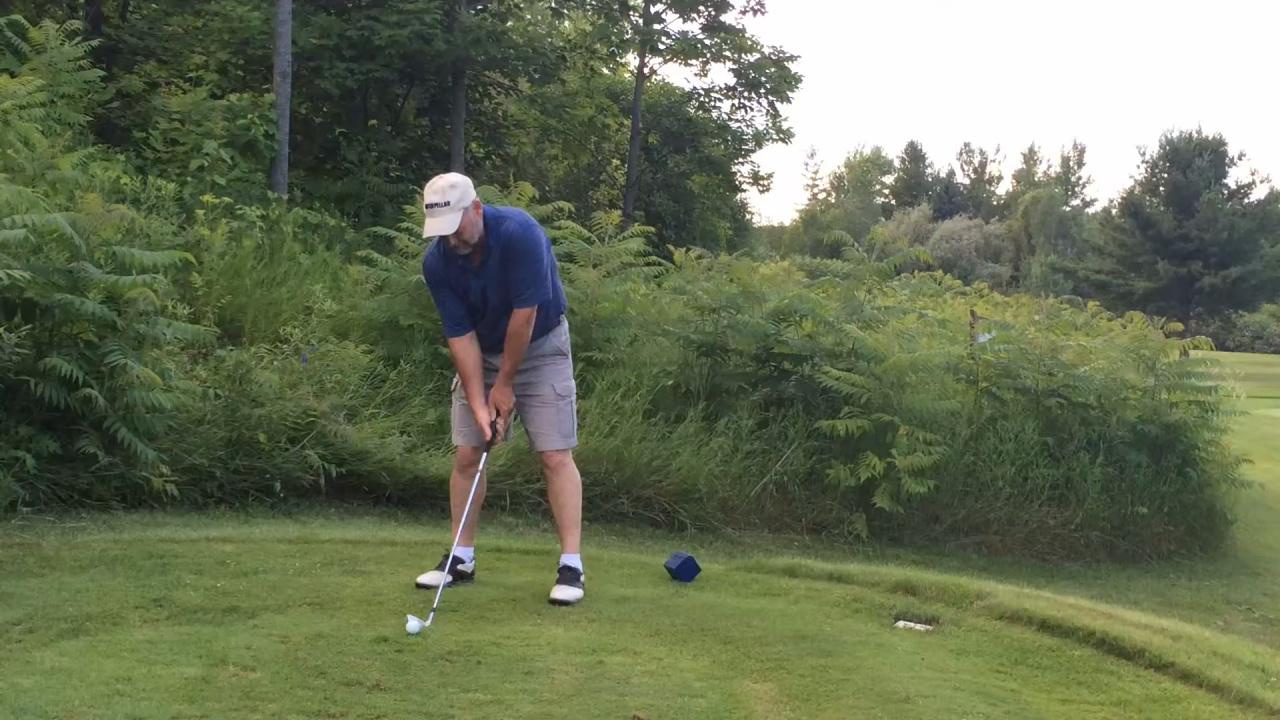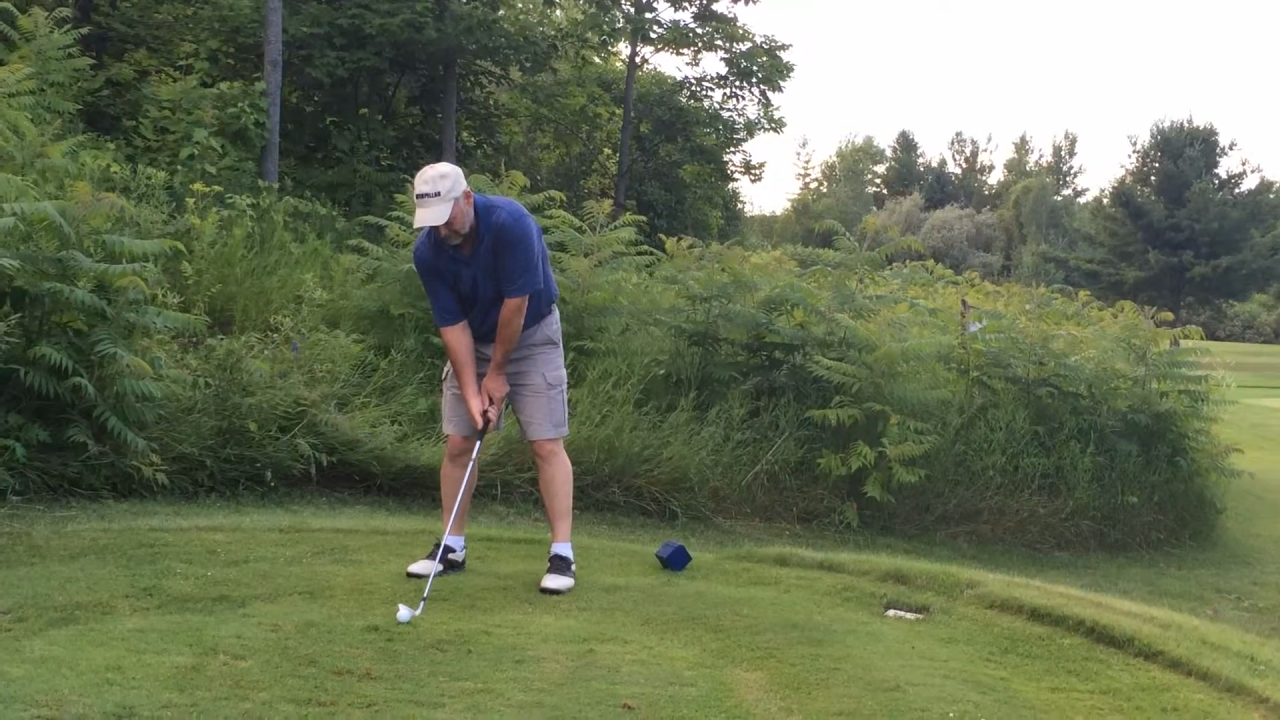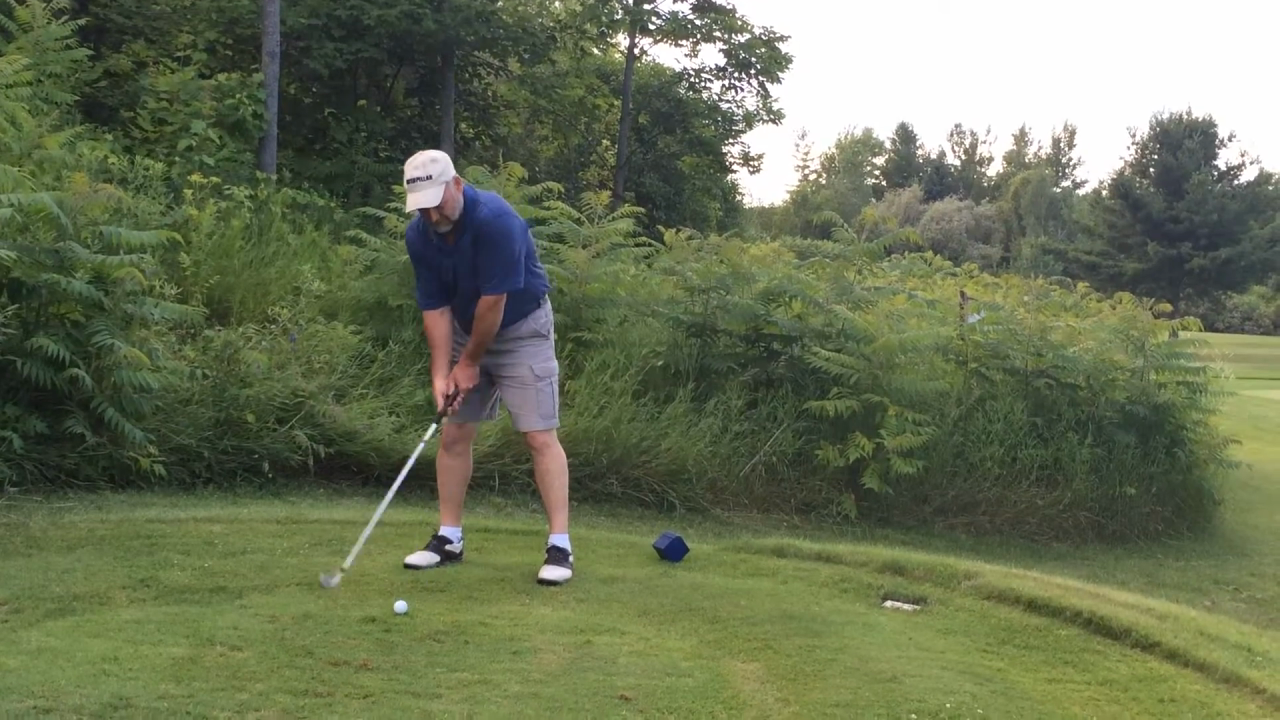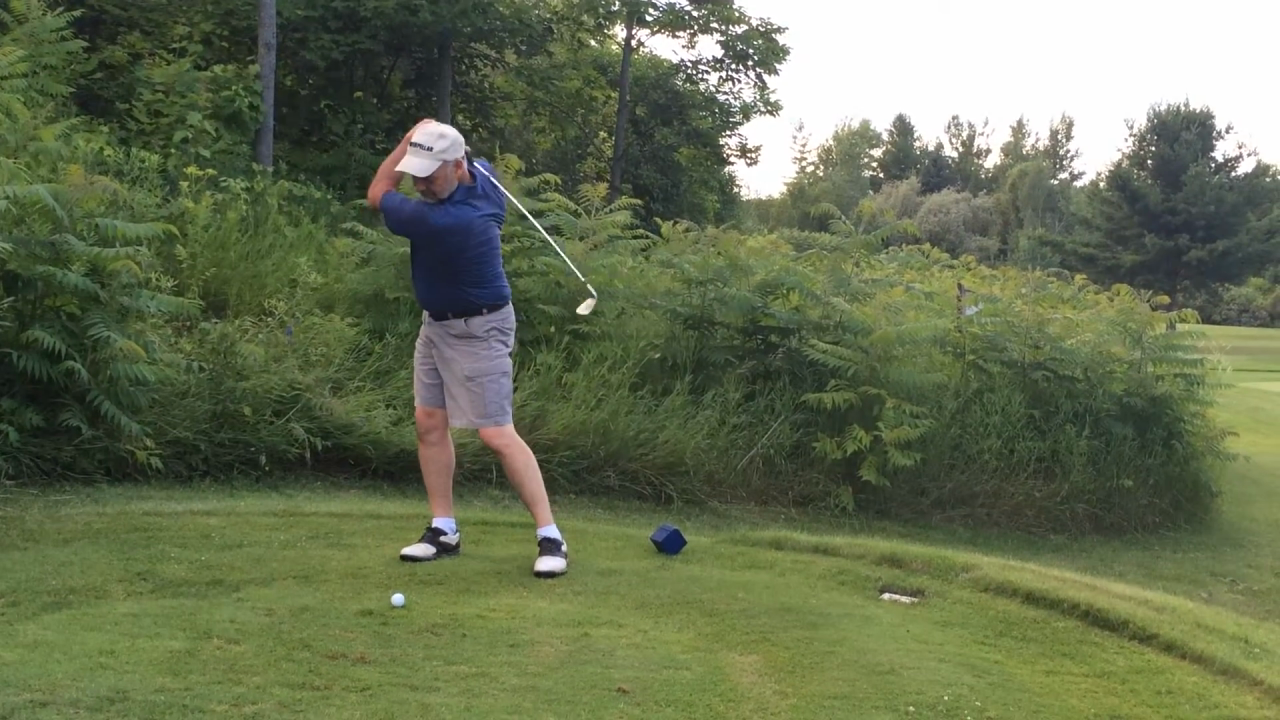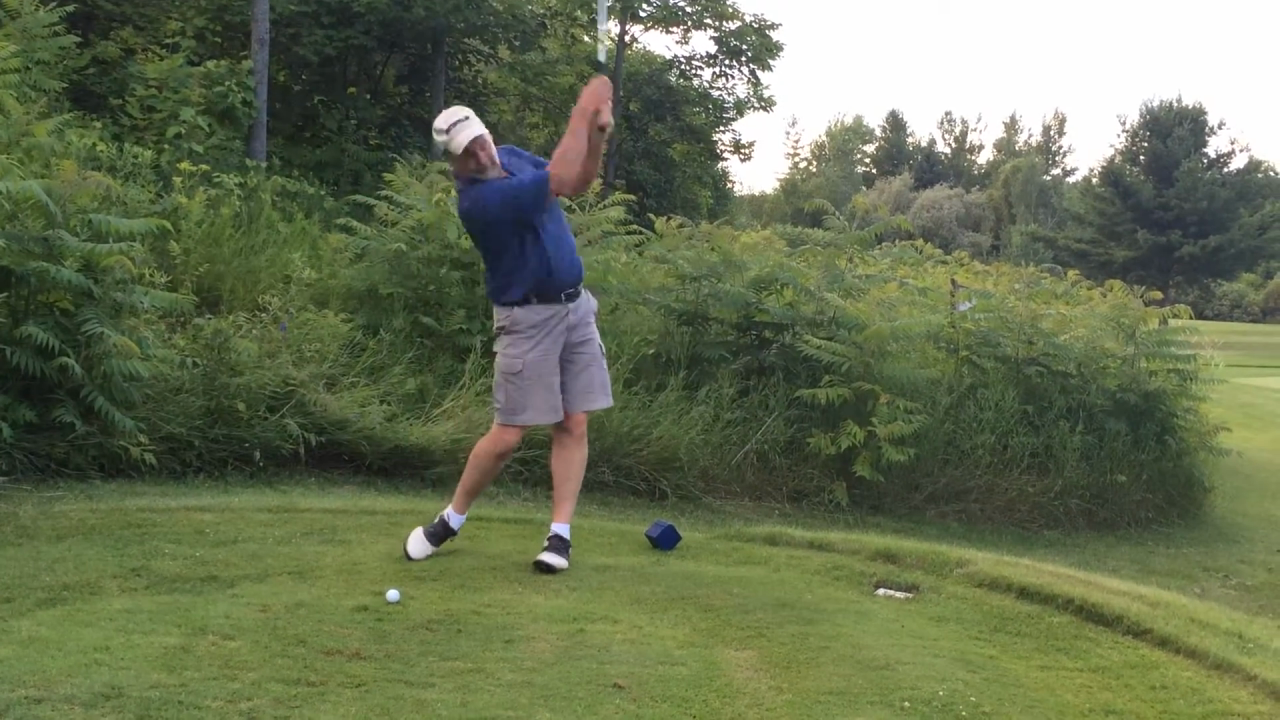
dt=0.7s
person 1, frame 1
left shoulder: (519, 233)
right shoulder: (436, 260)
left elbow: (525, 314)
right elbow: (460, 334)
left wrist: (505, 384)
right wrist: (478, 403)
left hip: (540, 348)
right hip: (480, 353)
left knee: (555, 455)
right knee: (466, 454)
left ankle: (571, 565)
right ankle: (461, 558)
person 1, frame 2
left shoulder: (511, 222)
right shoulder: (427, 250)
left elbow: (516, 304)
right elbow: (452, 324)
left wrist: (497, 372)
right wrist: (470, 392)
left hip: (531, 338)
right hip: (471, 343)
left knee: (546, 445)
right knee: (457, 443)
left ankle: (562, 554)
right ankle: (452, 547)
person 1, frame 3
left shoulder: (494, 219)
right shoulder: (418, 235)
left elbow: (493, 301)
right elbow: (434, 307)
left wrist: (470, 363)
right wrist: (440, 372)
left hip: (522, 329)
right hip: (465, 332)
left knee: (540, 437)
right knee: (452, 434)
left ankle: (559, 545)
right ankle: (449, 537)
person 1, frame 4
left shoulder: (439, 223)
right shoulder: (481, 173)
left elbow: (378, 195)
left wrist: (406, 143)
left hip: (477, 330)
right hip: (439, 323)
left knee: (496, 434)
right knee: (429, 424)
left ankle: (550, 537)
right ankle: (444, 529)
person 1, frame 5
left shoulder: (511, 158)
right shoulder: (479, 202)
left elbow: (576, 180)
right elbow: (561, 181)
left wrist: (597, 133)
right wrist: (581, 110)
left hip: (574, 306)
right hip: (526, 319)
left knee: (574, 425)
right knee: (508, 434)
left ankle: (560, 532)
right ankle: (451, 519)
